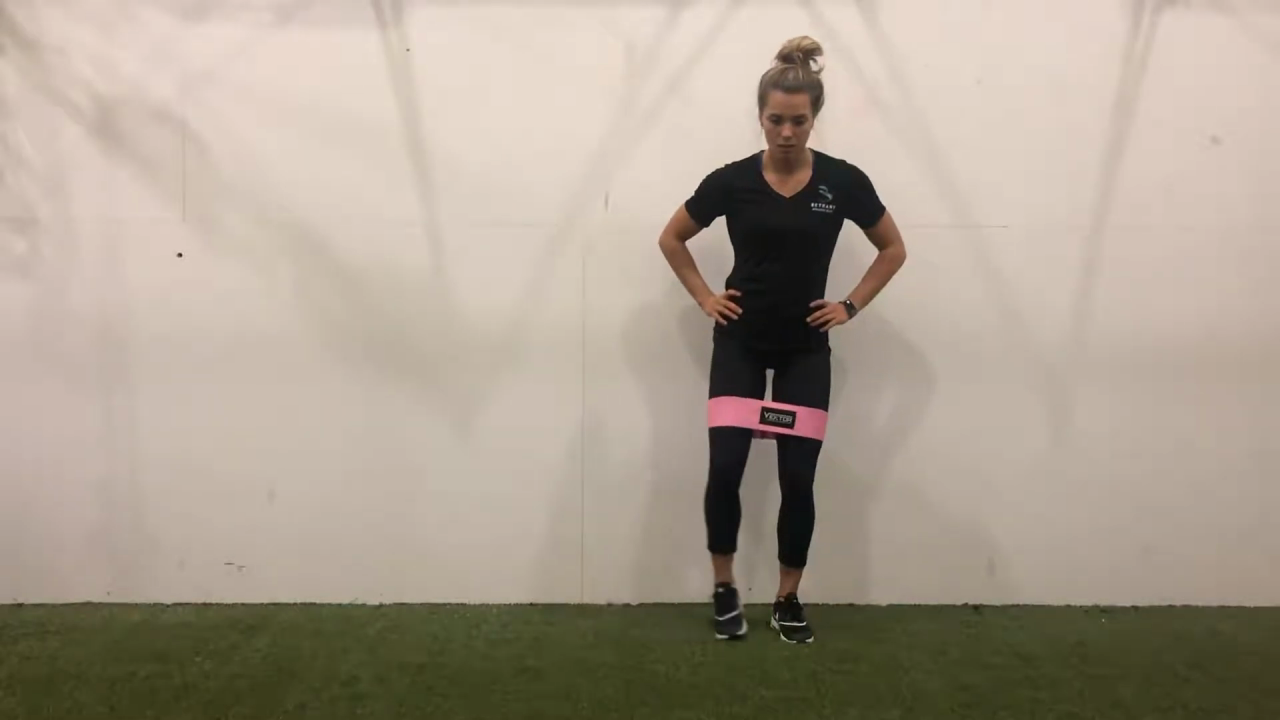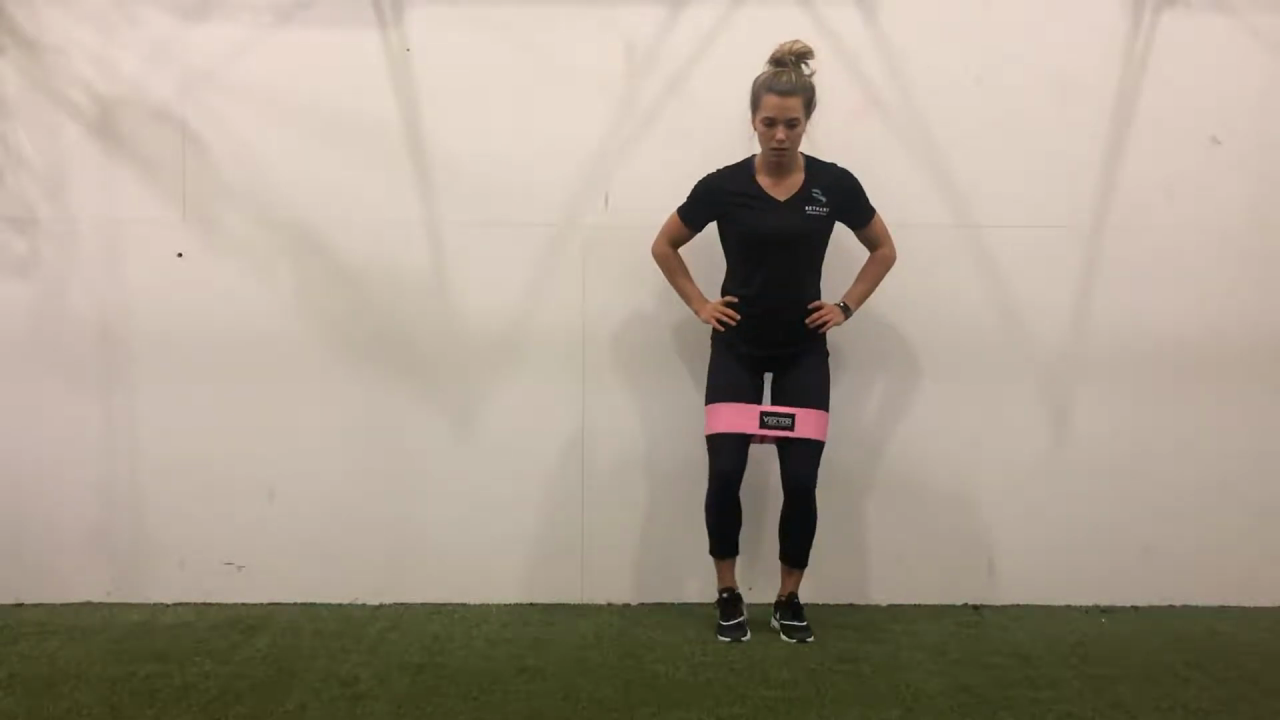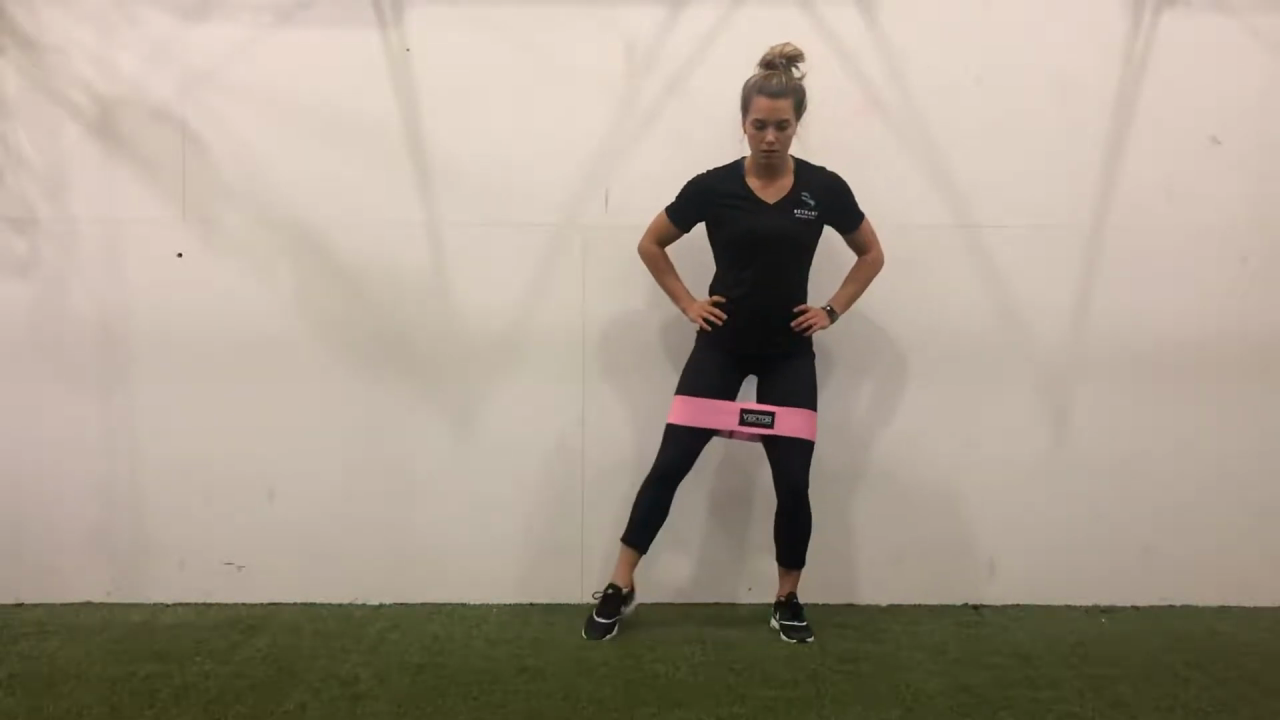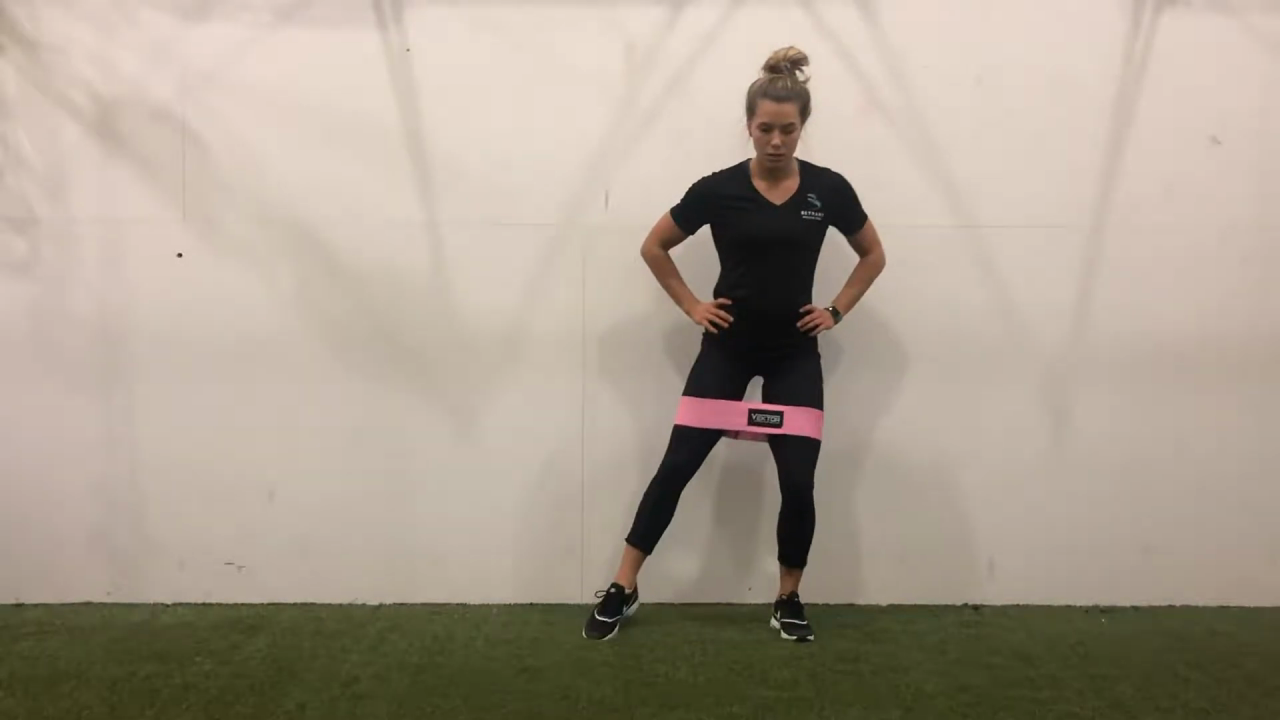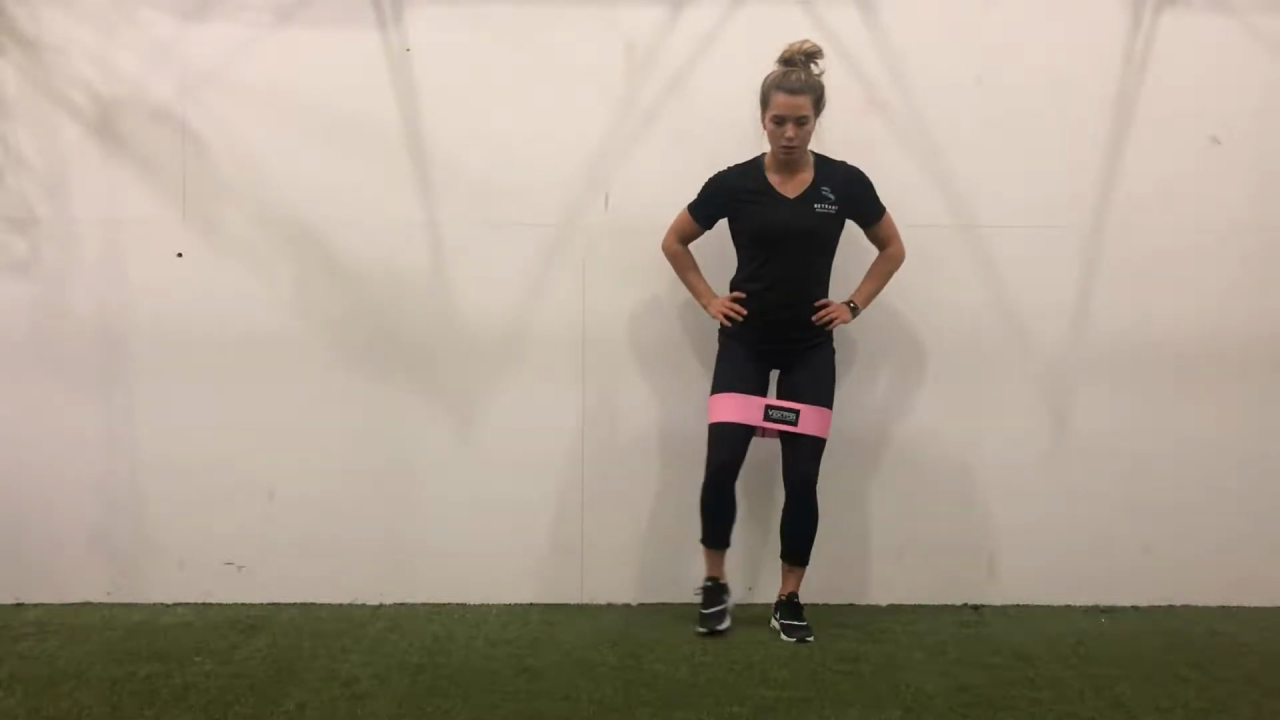
dt=0.4s
person 1, frame 1
left shoulder: (843, 180)
right shoulder: (731, 180)
left elbow: (893, 250)
right elbow: (672, 239)
left wrist: (850, 306)
right wrist: (705, 298)
left hip: (806, 349)
right hip: (739, 343)
left knee: (798, 481)
right knee: (724, 470)
left ankle: (788, 600)
right ankle: (724, 590)
person 1, frame 2
left shoulder: (835, 183)
right shoulder: (724, 185)
left elbow: (883, 250)
right elbow: (664, 246)
left wrist: (846, 306)
right wrist: (699, 304)
left hip: (802, 353)
right hip: (737, 349)
left knee: (800, 483)
right knee: (725, 475)
left ankle: (789, 600)
right ankle: (728, 594)
person 1, frame 3
left shoulder: (824, 188)
right shoulder: (713, 186)
left elbow: (871, 255)
right elbow: (651, 244)
left wrist: (832, 310)
right wrist: (686, 302)
left hip: (788, 354)
right hip: (720, 347)
left knee: (793, 486)
right knee: (670, 466)
left ankle: (788, 602)
right ankle: (618, 590)
person 1, frame 4
left shoulder: (828, 189)
right shoulder: (718, 188)
left elbow: (873, 256)
right elbow: (654, 247)
left wrist: (836, 310)
right wrist: (690, 305)
left hip: (794, 356)
right hip: (727, 349)
left knee: (799, 485)
right knee: (677, 468)
left ankle: (788, 601)
right ankle: (620, 591)
person 1, frame 5
left shoulder: (844, 182)
right shoulder: (734, 182)
left elbow: (892, 249)
right elbow: (674, 242)
left wrist: (854, 305)
right wrist: (709, 299)
left hip: (810, 350)
right hip: (744, 343)
left knee: (801, 480)
right knee: (721, 466)
left ankle: (789, 600)
right ankle: (714, 585)
